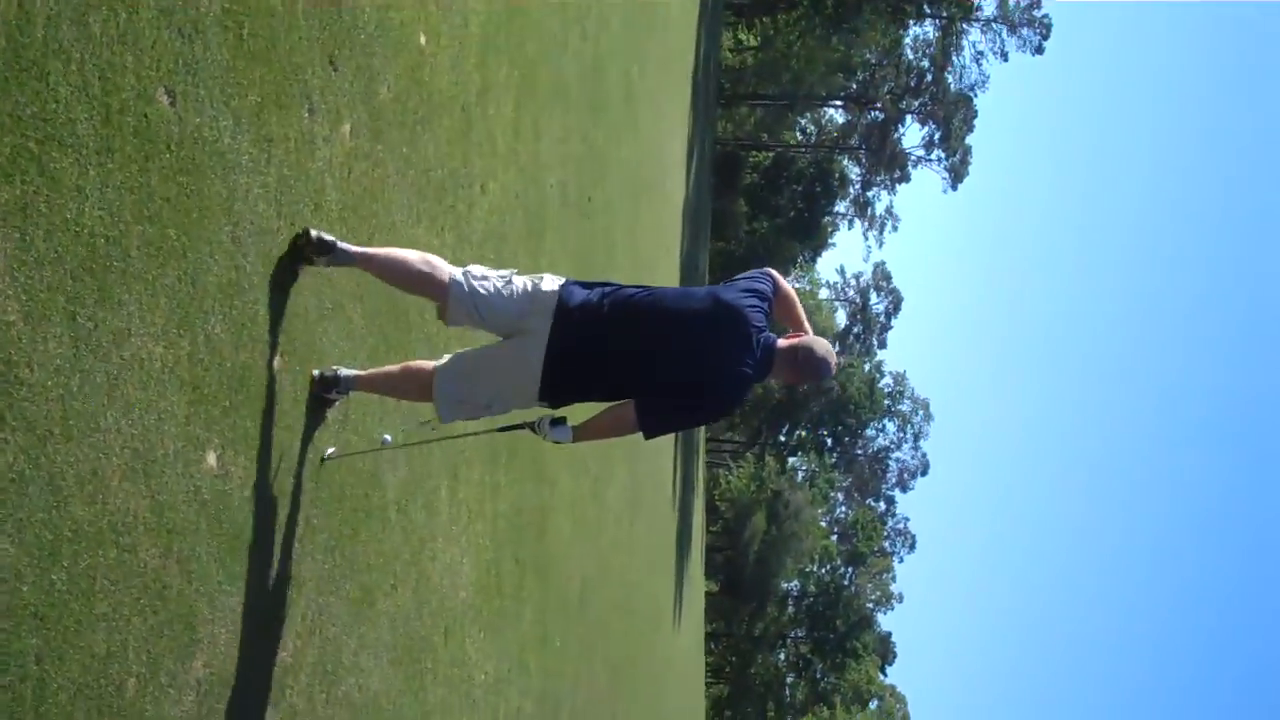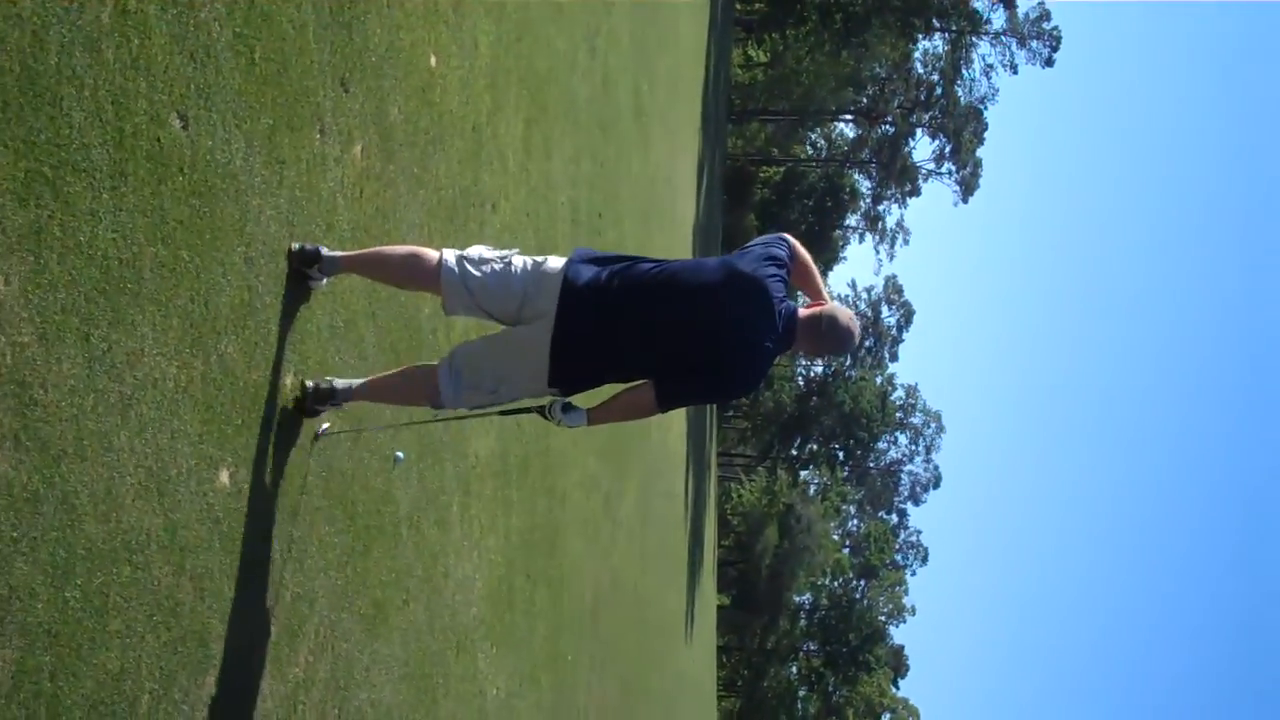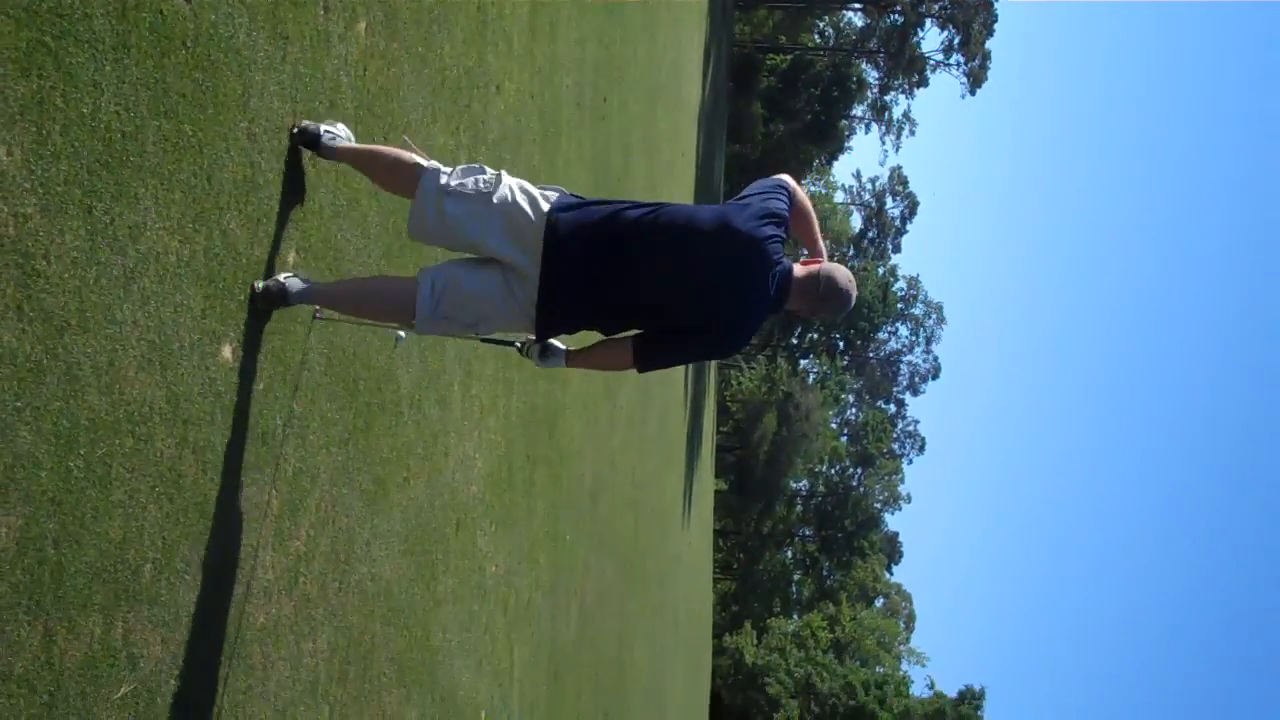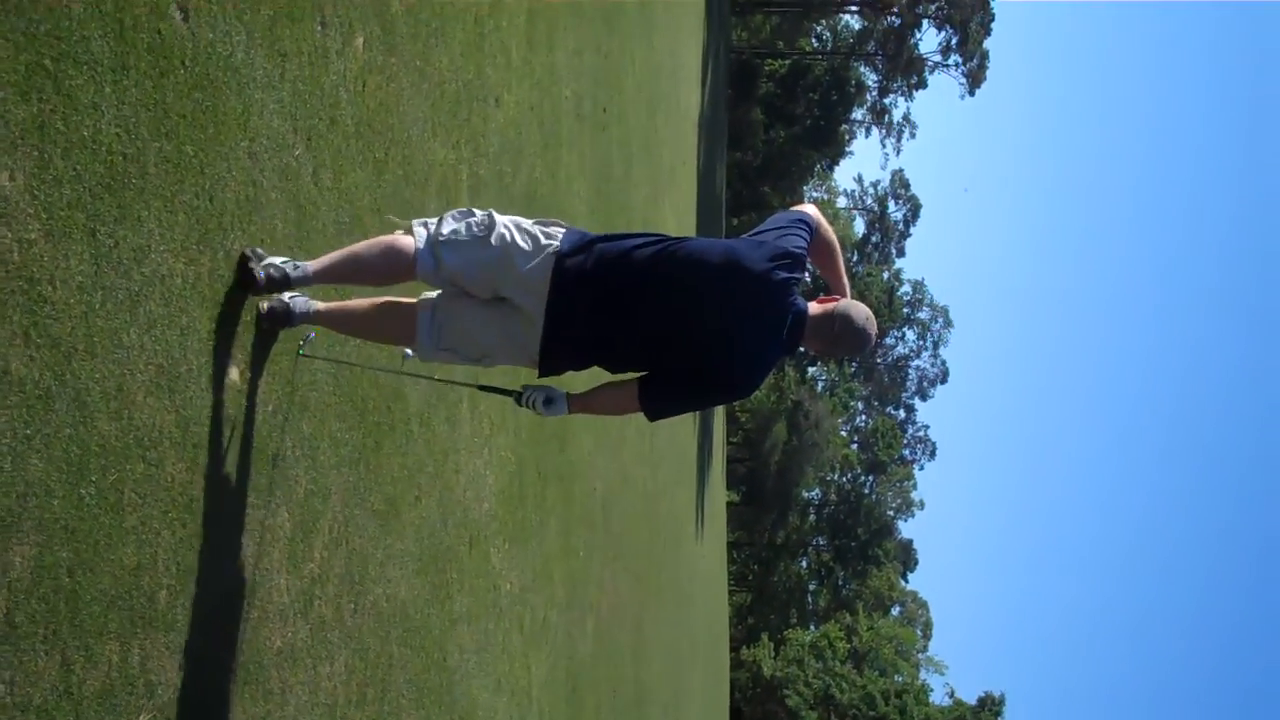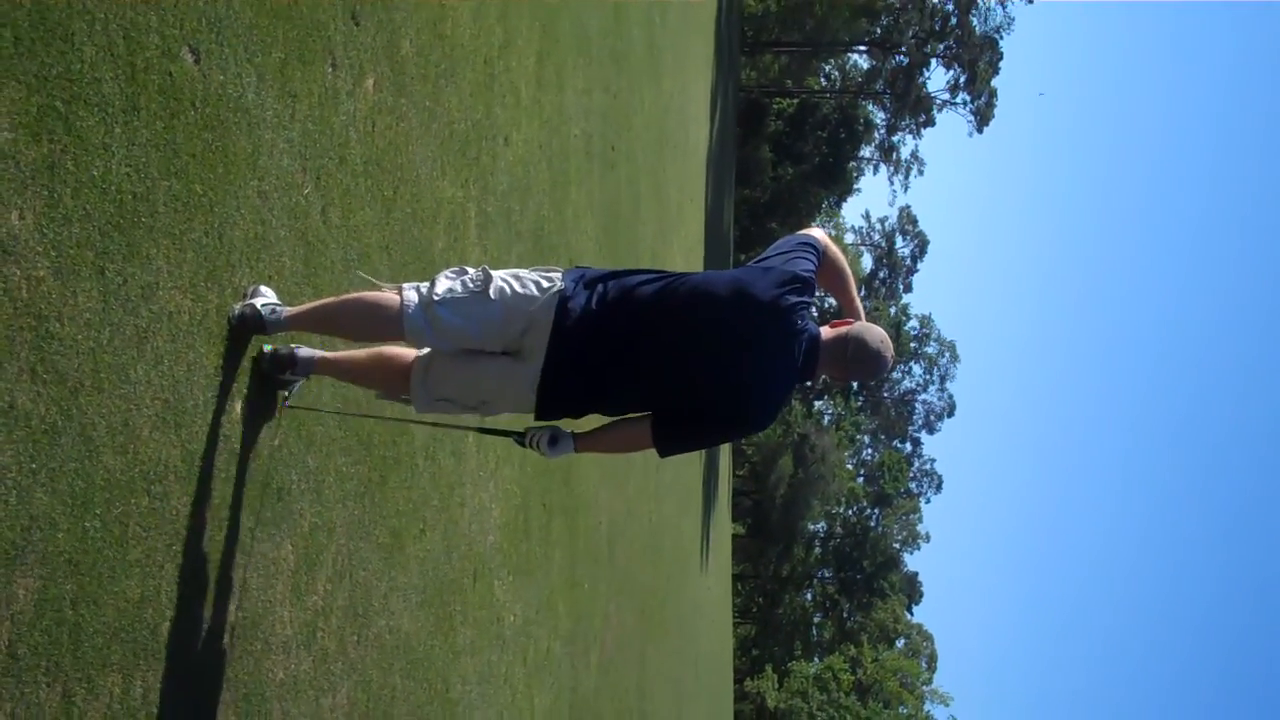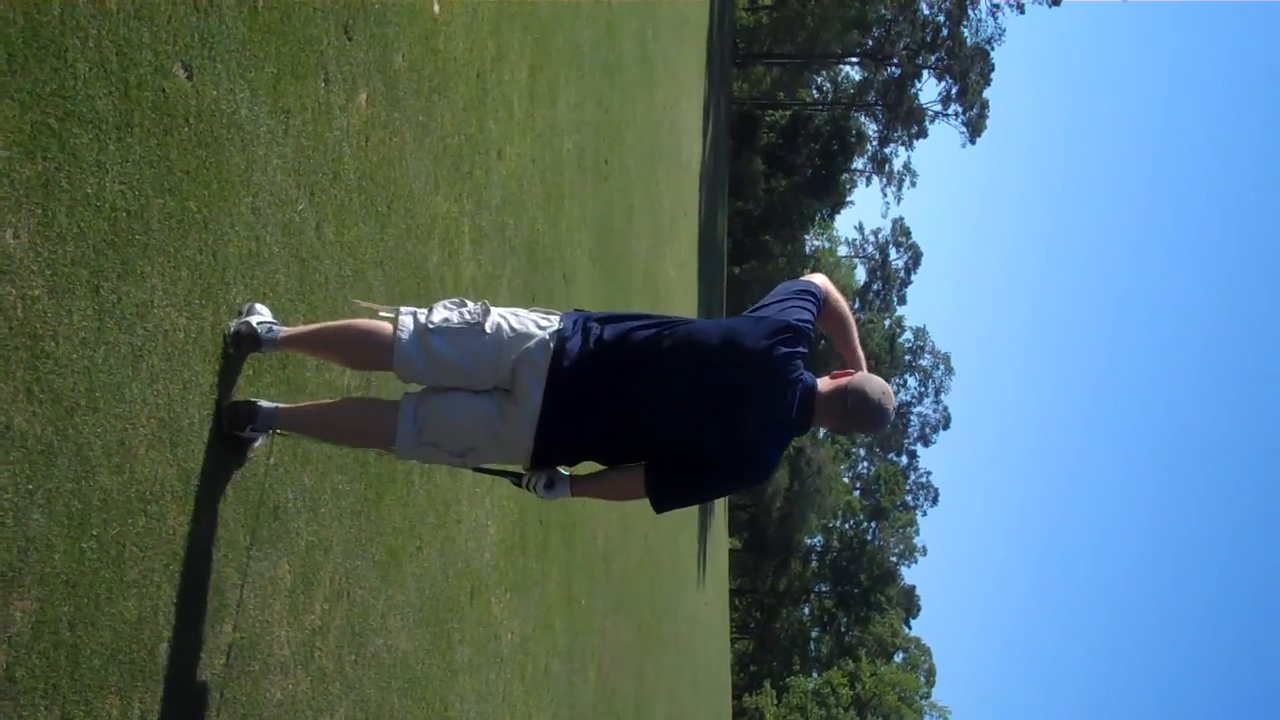
dt=0.5s
person 1, frame 1
left shoulder: (748, 301)
right shoulder: (723, 393)
left elbow: (775, 278)
right elbow: (637, 414)
left wrist: (804, 331)
right wrist: (572, 433)
left hip: (564, 301)
right hip: (556, 371)
left knee: (447, 282)
right knee: (447, 384)
left ankle: (340, 250)
person 1, frame 2
left shoulder: (766, 267)
right shoulder: (743, 371)
left elbow: (789, 240)
right elbow: (654, 394)
left wrist: (822, 299)
right wrist: (585, 418)
left hip: (569, 279)
right hip: (566, 358)
left knee: (441, 268)
right knee: (451, 382)
left ankle: (331, 260)
right ankle: (349, 391)
person 1, frame 3
left shoulder: (762, 222)
right shoulder: (733, 330)
left elbow: (788, 182)
right elbow: (636, 350)
left wrist: (817, 248)
right wrist: (564, 358)
left hip: (556, 220)
right hip: (548, 300)
left knee: (435, 186)
right knee: (424, 301)
left ankle: (332, 143)
right ankle: (308, 292)
person 1, frame 4
left shoulder: (779, 255)
right shoulder: (741, 372)
left elbow: (809, 211)
right elbow: (643, 394)
left wrist: (843, 294)
right wrist: (568, 404)
left hip: (564, 259)
right hip: (559, 341)
left knee: (428, 245)
right knee: (424, 322)
left ankle: (295, 273)
right ankle: (312, 311)
person 1, frame 5
left shoulder: (787, 282)
right shoulder: (758, 404)
left elbow: (817, 237)
right elbow: (656, 430)
left wrist: (857, 316)
right wrist: (573, 443)
left hip: (565, 299)
right hip: (559, 387)
left knee: (412, 310)
right knee: (422, 379)
left ankle: (278, 315)
right ankle: (309, 363)
person 1, frame 6
left shoulder: (782, 331)
right shoulder: (754, 459)
left elbow: (820, 284)
right elbow: (649, 480)
left wrist: (859, 370)
right wrist: (570, 486)
left hip: (557, 343)
right hip: (549, 432)
left knee: (405, 339)
right knee: (405, 425)
left ankle: (275, 333)
right ankle: (274, 416)
